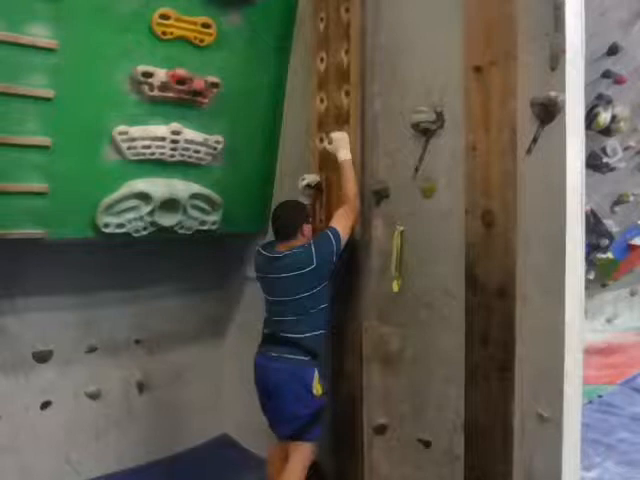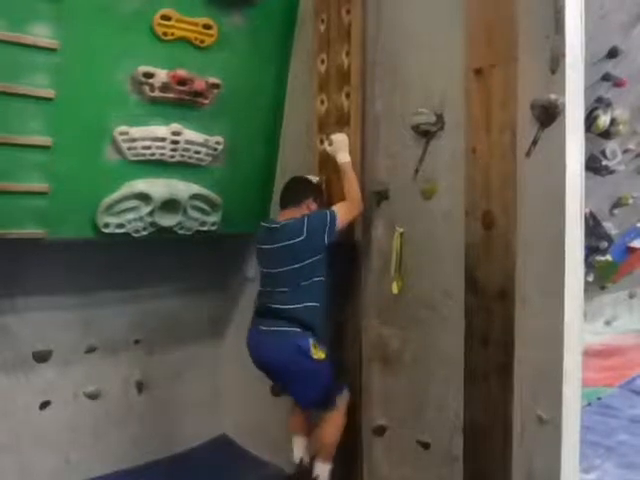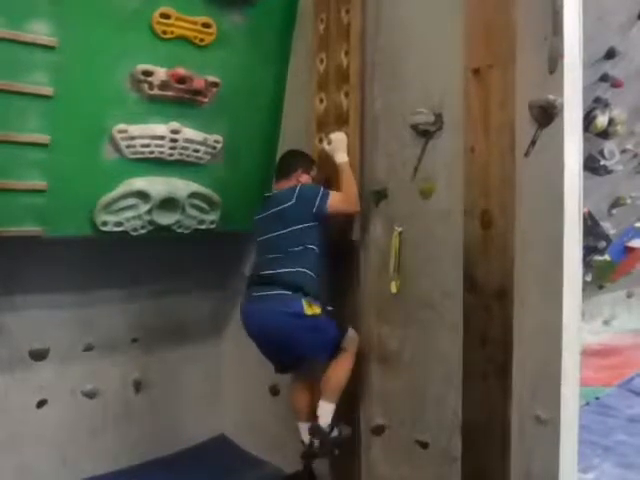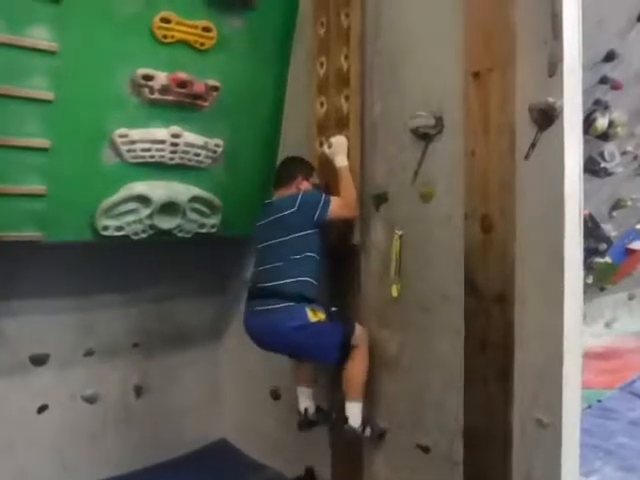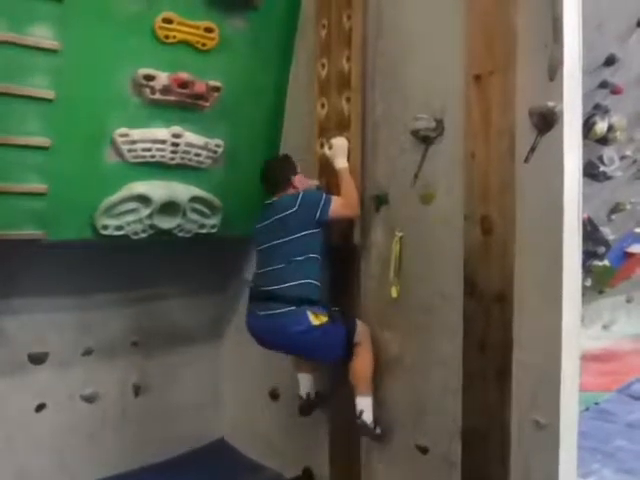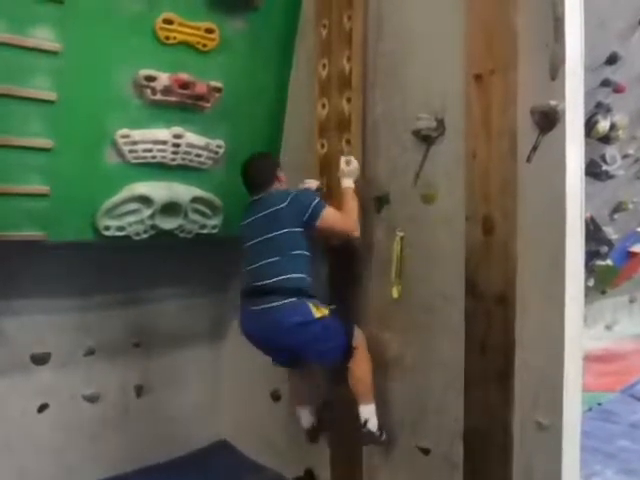
dt=0.5s
person 1, frame 1
left shoulder: (263, 257)
right shoulder: (317, 256)
left elbow: (285, 233)
right elbow: (350, 208)
left wrist: (304, 196)
right wrist: (343, 154)
left hip: (266, 361)
right hip: (298, 366)
left knee: (285, 441)
right knee: (301, 451)
person 1, frame 2
left shoulder: (264, 231)
right shoulder: (310, 227)
right elbow: (354, 205)
left wrist: (311, 183)
right wrist: (343, 157)
left hip: (259, 337)
right hip: (293, 339)
left knee: (305, 394)
right knee: (337, 403)
person 1, frame 3
left shoulder: (265, 207)
right shoulder: (302, 195)
right elbow: (351, 203)
right wrist: (340, 156)
left hip: (253, 308)
right hip: (285, 305)
left knee: (304, 370)
right knee: (349, 343)
left ankle: (310, 438)
right ankle: (323, 425)
person 1, frame 4
left shoulder: (266, 214)
right shoulder: (303, 202)
right elbow: (351, 209)
right wrist: (341, 160)
left hip: (255, 320)
right hip: (288, 317)
left knee: (309, 341)
right knee: (358, 339)
left ankle: (307, 410)
right ankle: (354, 420)
person 1, frame 5
left shoulder: (266, 215)
right shoulder: (304, 201)
right elbow: (352, 208)
left wrist: (312, 192)
right wrist: (340, 162)
left hip: (258, 320)
right hip: (290, 319)
left knee: (307, 333)
right knee: (360, 335)
left ankle: (307, 396)
right ankle: (365, 416)
person 1, frame 6
left shoulder: (251, 215)
right shoulder: (295, 199)
right elbow: (351, 228)
right wrist: (347, 182)
left hip: (252, 316)
right hip: (288, 310)
left knee: (297, 360)
right knee: (356, 341)
left ankle: (308, 421)
right ankle: (369, 423)
